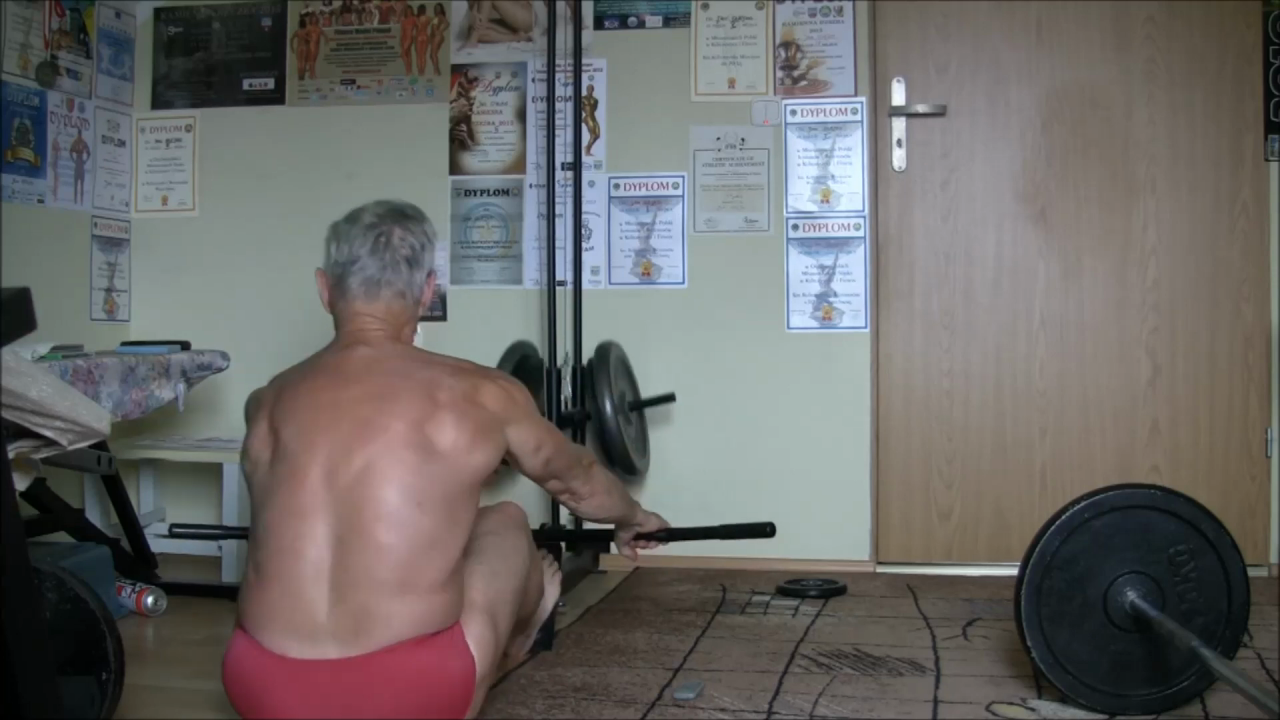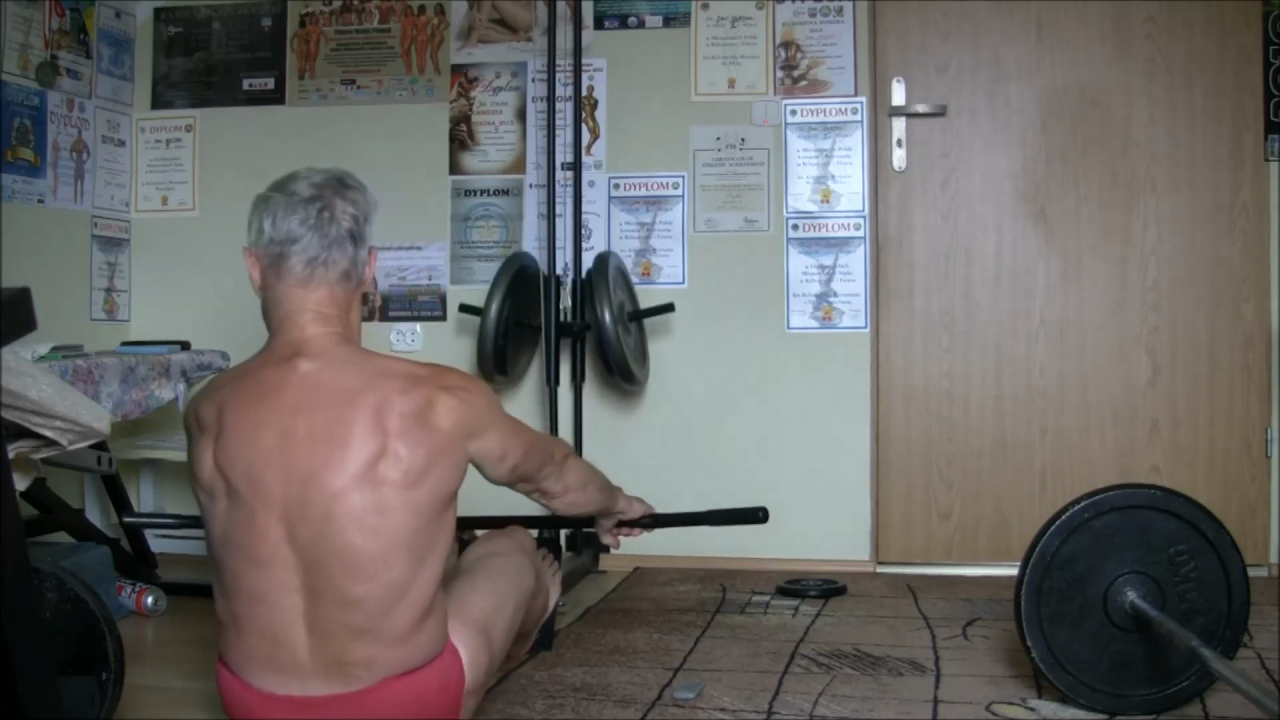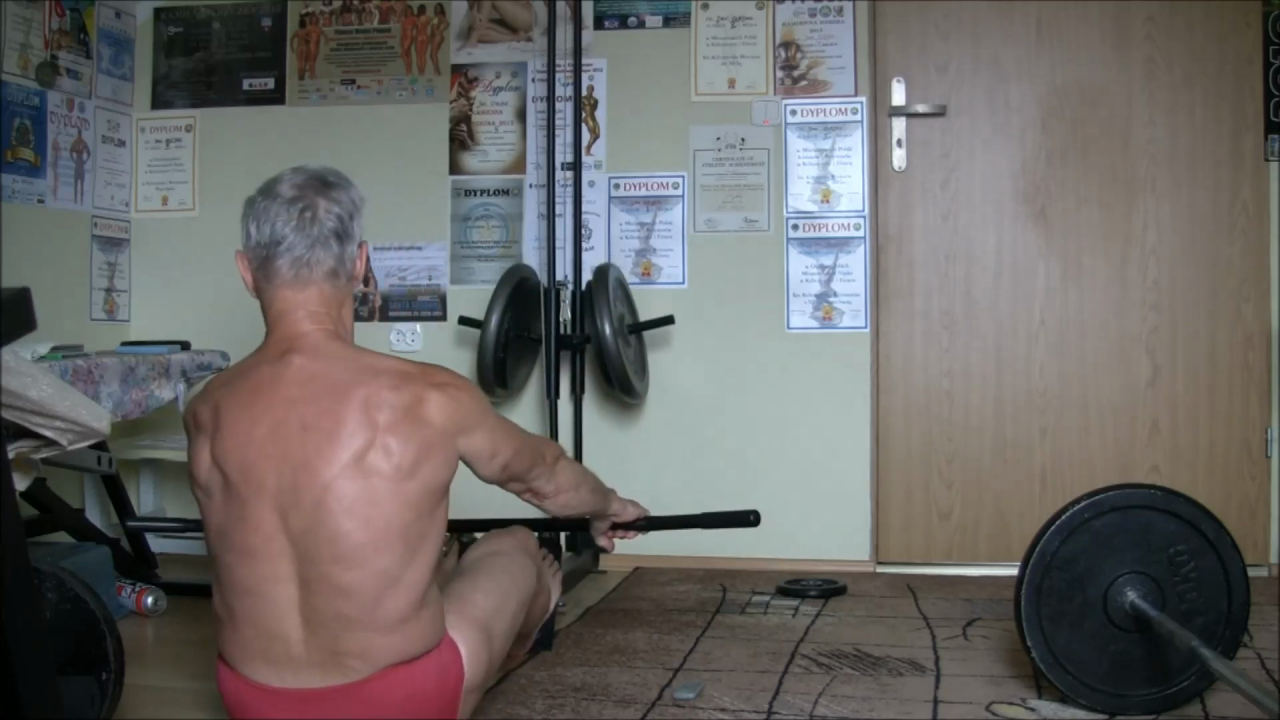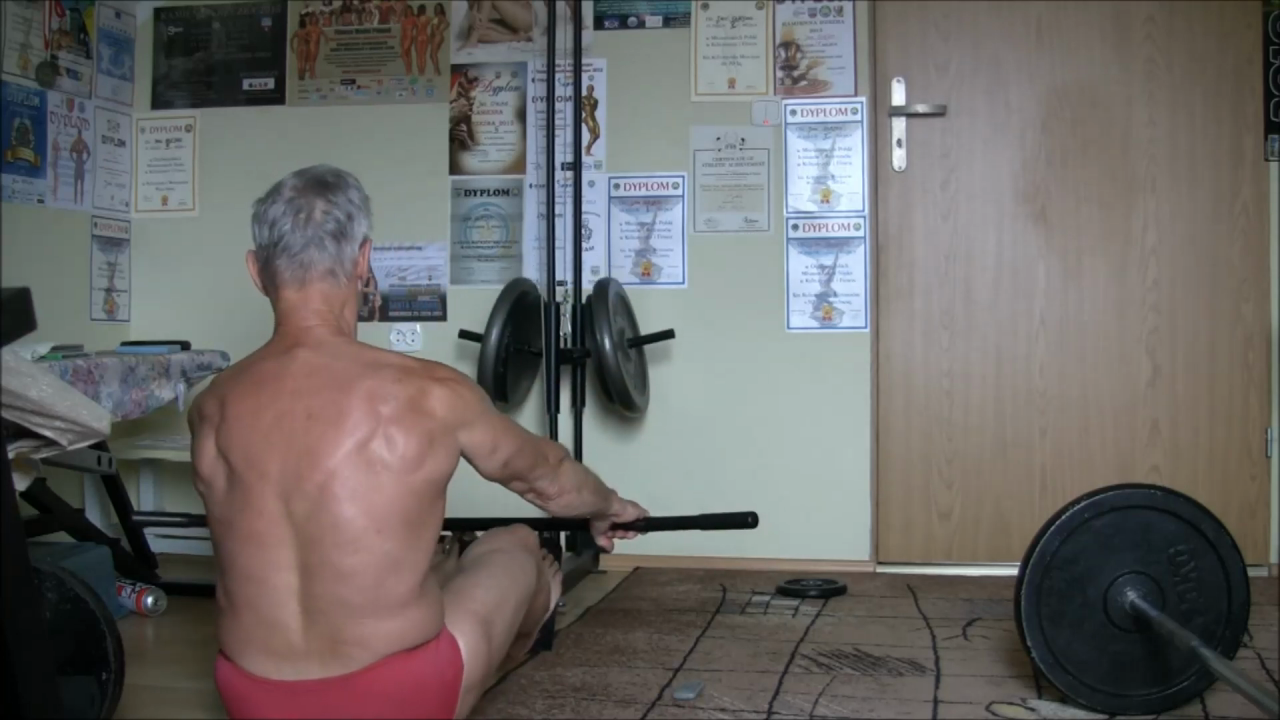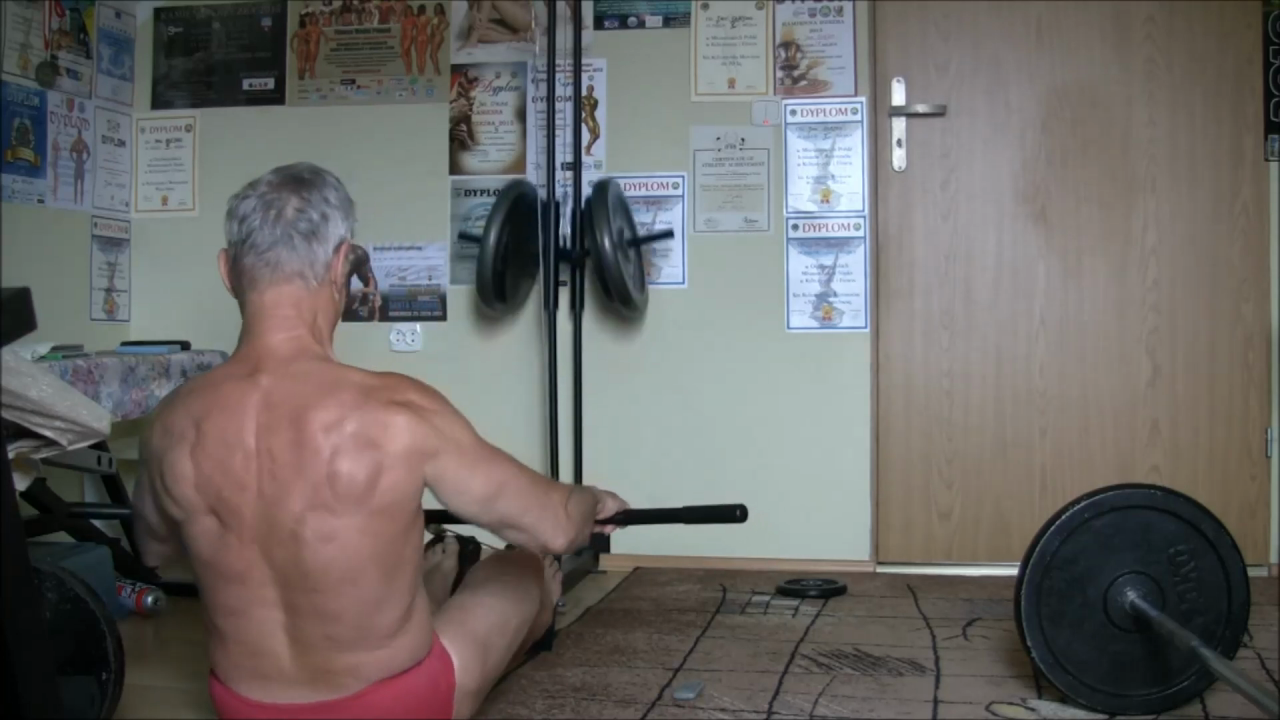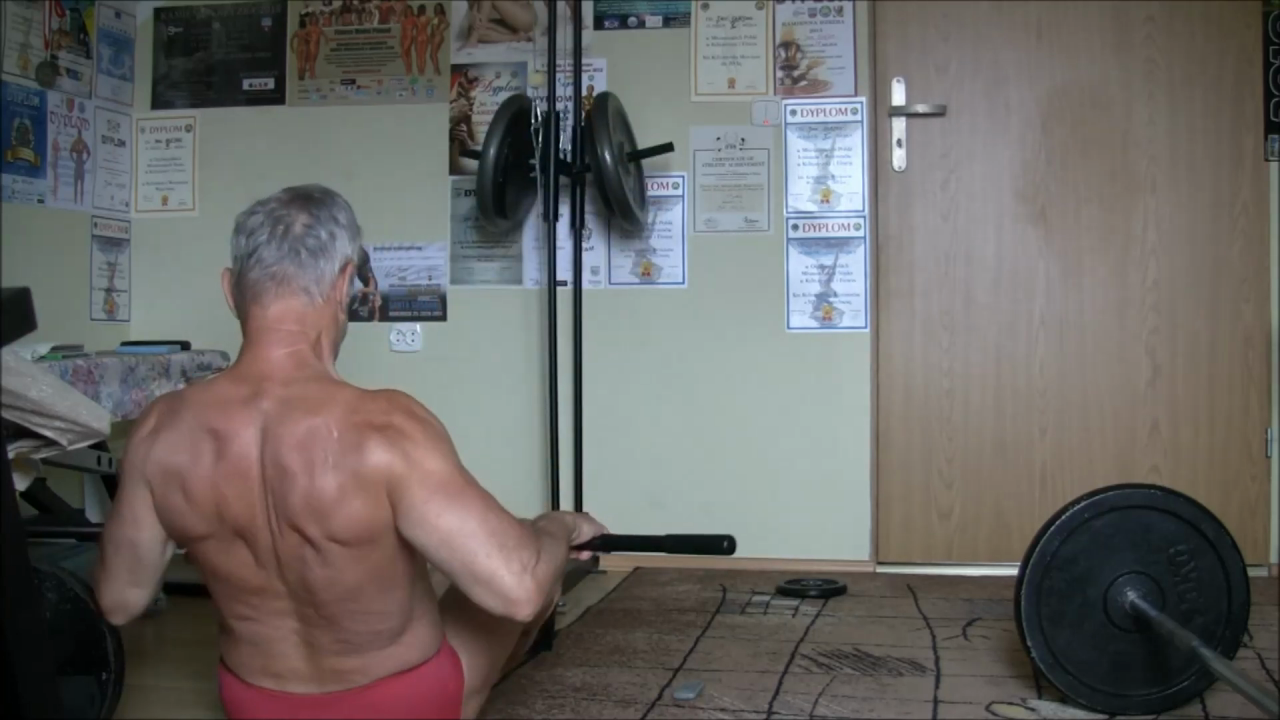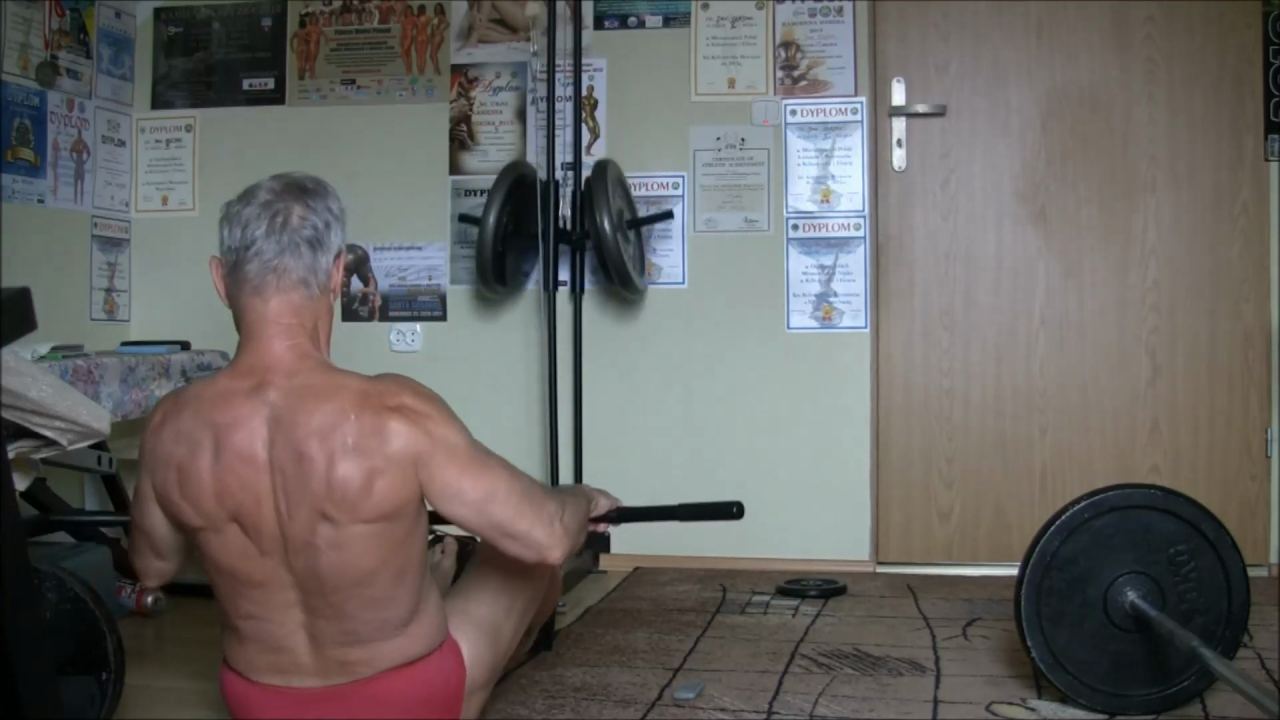
dt=0.4s
person 1, frame 1
left shoulder: (268, 402)
right shoulder: (479, 394)
right elbow: (578, 478)
right wrist: (633, 518)
right knee: (506, 523)
right ankle: (517, 638)
person 1, frame 2
left shoulder: (208, 412)
right shoulder: (438, 400)
right elbow: (552, 473)
right wrist: (615, 504)
right knee: (513, 550)
right ankle: (516, 638)
person 1, frame 3
left shoulder: (207, 412)
right shoulder: (426, 398)
right elbow: (543, 474)
right wrist: (608, 506)
right knee: (515, 549)
right ankle: (512, 643)
person 1, frame 4
left shoulder: (212, 407)
right shoulder: (426, 393)
right elbow: (548, 476)
right wrist: (609, 506)
right knee: (515, 548)
right ankle: (510, 645)
person 1, frame 5
left shoulder: (174, 423)
right shoulder: (395, 412)
left elbow: (156, 545)
right elbow: (554, 525)
right wrist: (591, 501)
right knee: (527, 572)
person 1, frame 6
left shoulder: (163, 431)
right shoulder: (383, 432)
left elbow: (118, 599)
right elbow: (518, 589)
right wrist: (559, 528)
right knee: (529, 574)
person 1, frame 7
left shoulder: (172, 426)
right shoulder: (392, 416)
left elbow: (152, 569)
right elbow: (547, 537)
right wrist: (583, 500)
right knee: (525, 551)
